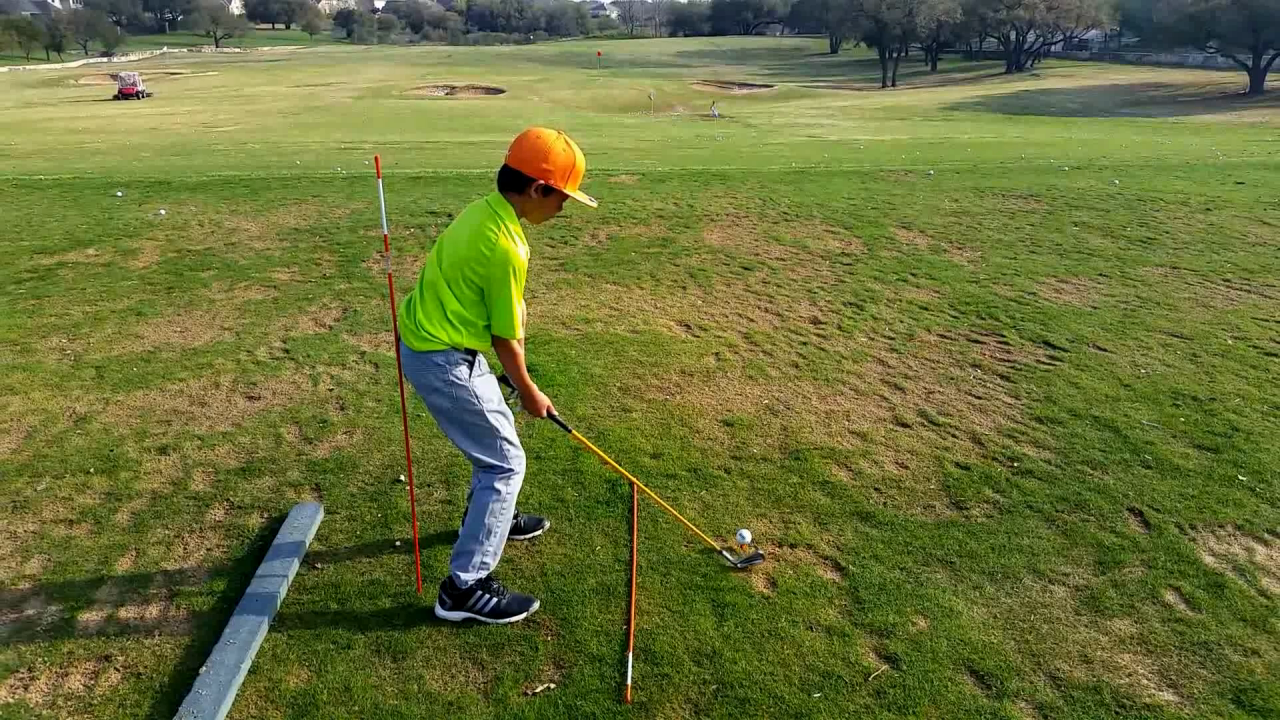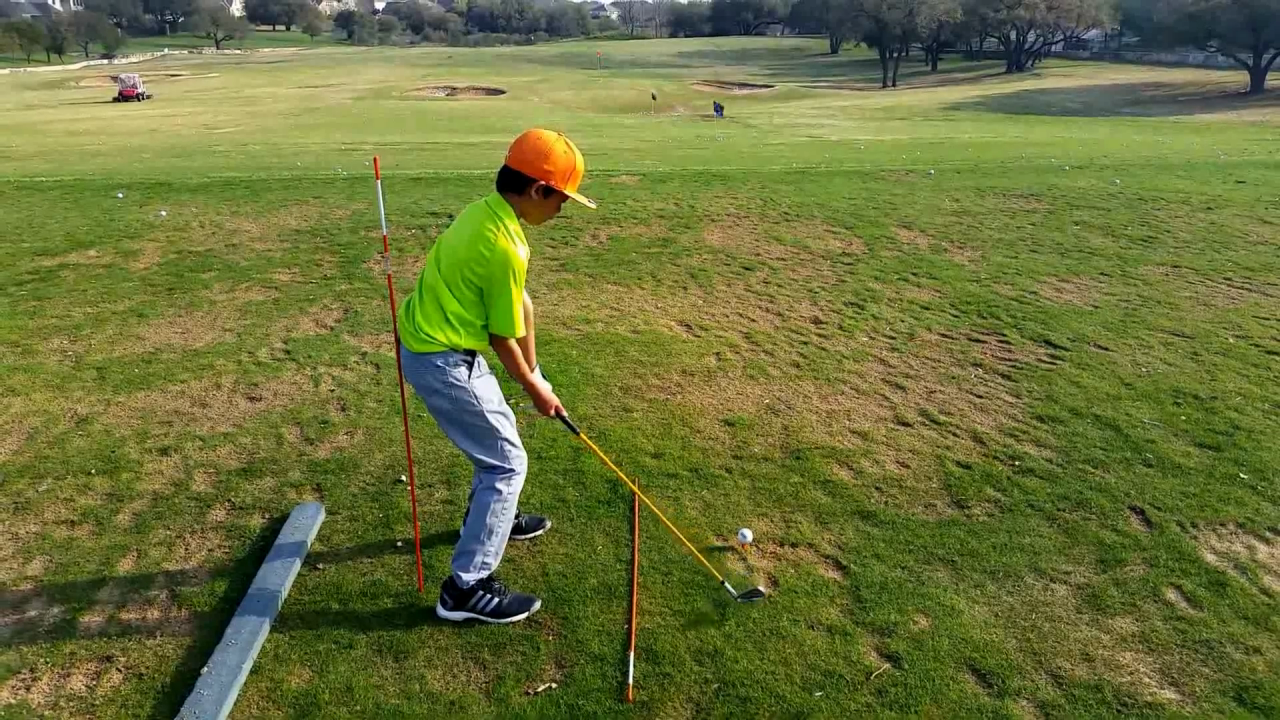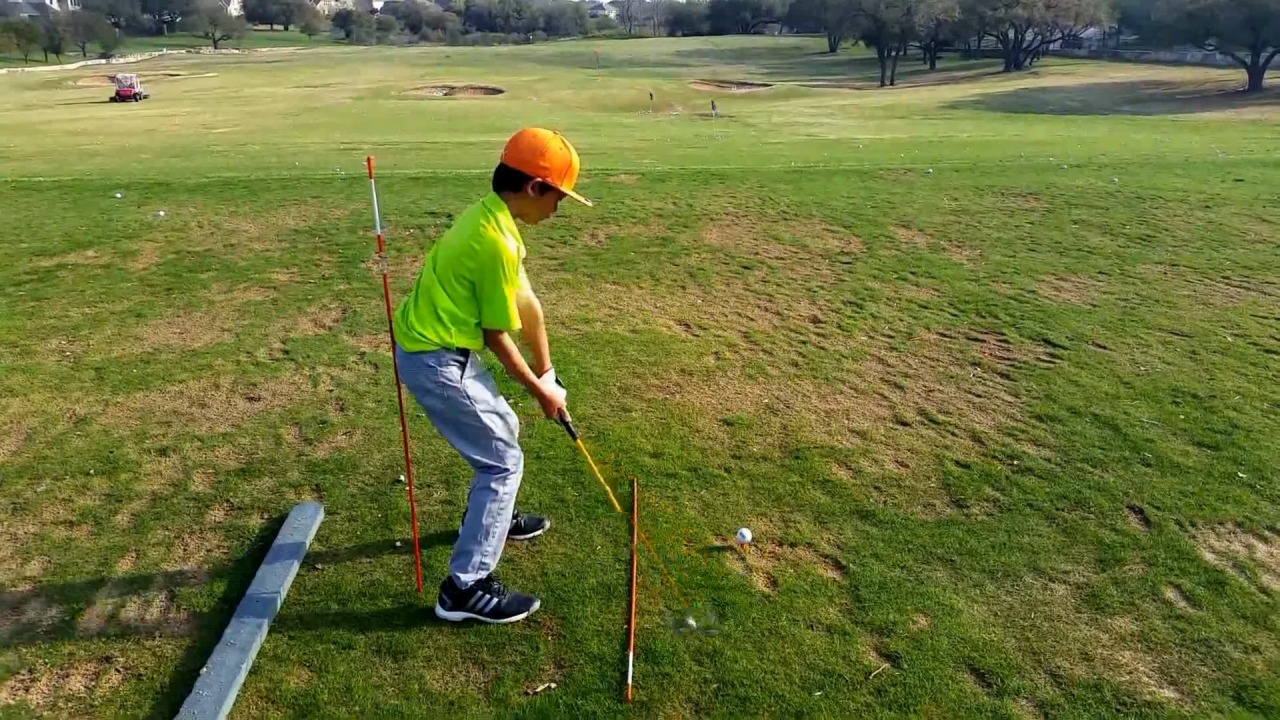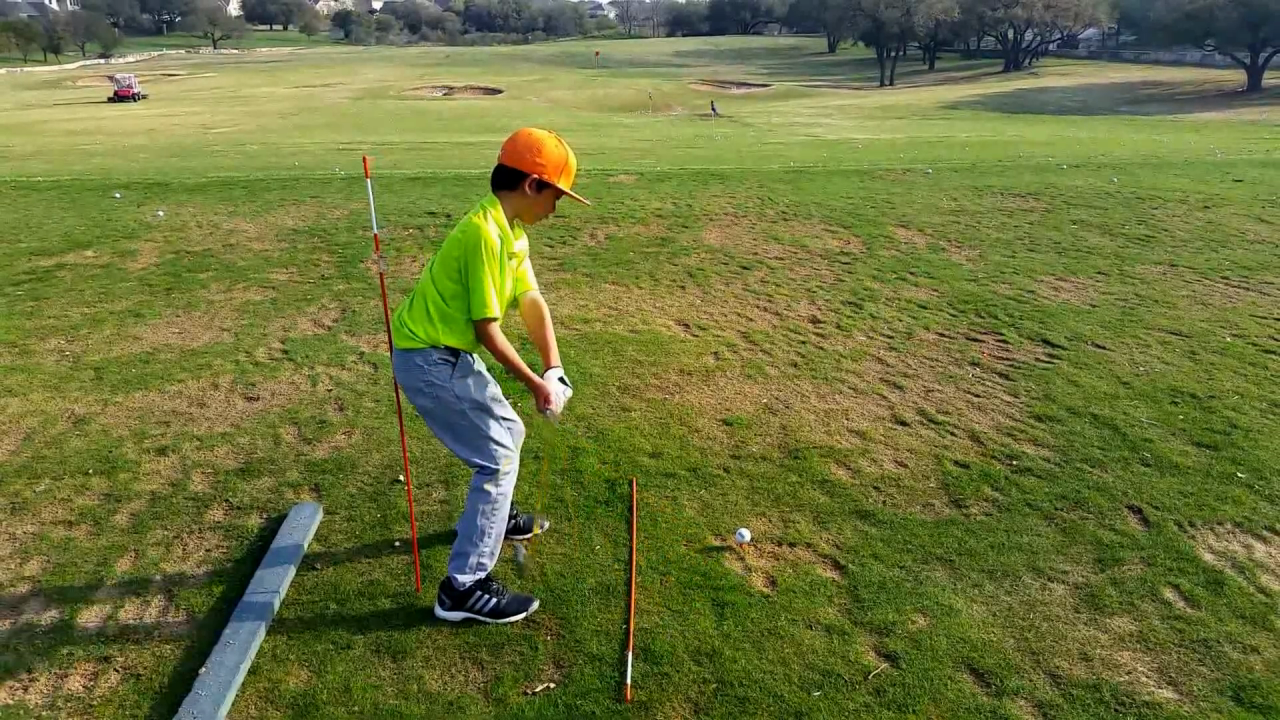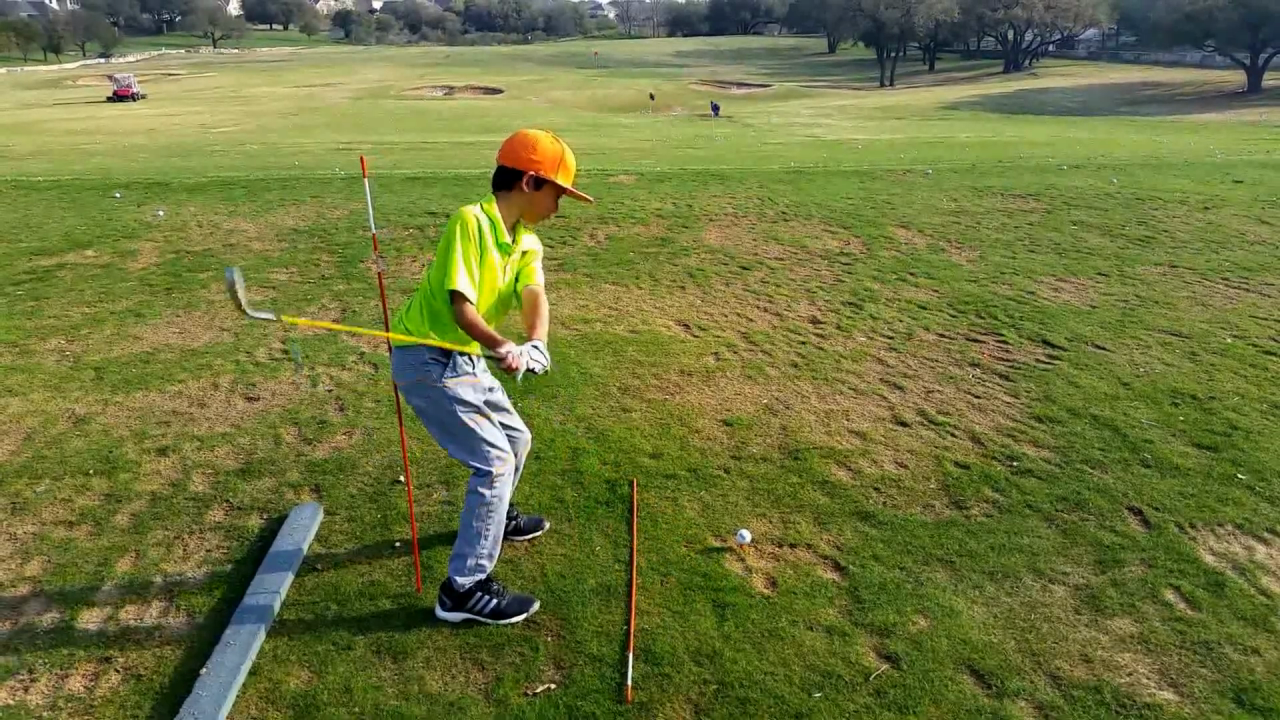
dt=1s
person 1, frame 1
left shoulder: (485, 209)
right shoulder: (505, 247)
left elbow: (513, 310)
right elbow: (505, 337)
left wrist: (519, 378)
right wrist: (529, 392)
left hip: (429, 343)
right hip: (444, 361)
left knee: (495, 435)
right knee: (505, 463)
left ankle: (489, 517)
right ankle: (465, 588)
person 1, frame 2
left shoulder: (485, 210)
right shoulder: (504, 247)
left elbow: (520, 305)
right elbow: (503, 338)
left wrist: (534, 370)
right wrist: (535, 390)
left hip: (431, 346)
right hip: (444, 362)
left knee: (498, 431)
right knee: (507, 463)
left ankle: (490, 516)
right ankle: (467, 588)
person 1, frame 3
left shoulder: (487, 213)
right shoulder: (497, 242)
left elbow: (527, 303)
right elbow: (497, 335)
left wrist: (546, 372)
right wrist: (539, 390)
left hip: (436, 349)
right hip: (439, 362)
left knee: (503, 430)
right knee: (504, 460)
left ankle: (491, 517)
right ankle: (465, 588)
person 1, frame 4
left shoulder: (511, 231)
right shoulder: (485, 233)
left elbow: (532, 303)
right elbow: (487, 328)
left wrist: (554, 369)
right wrist: (535, 382)
left hip: (450, 354)
right hip: (431, 361)
left knee: (509, 433)
right knee: (498, 458)
left ankle: (494, 516)
right ankle: (464, 588)
person 1, frame 5
left shoulder: (528, 243)
right shoulder: (470, 220)
left elbow: (533, 296)
right elbow: (460, 306)
left wrist: (535, 344)
right wrist: (500, 345)
left hip: (465, 358)
right hip: (428, 360)
left knee: (515, 439)
right knee: (494, 460)
left ankle: (493, 517)
right ankle: (464, 589)
